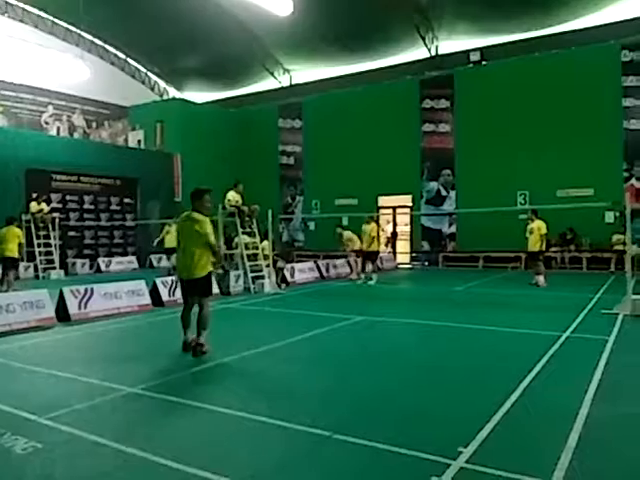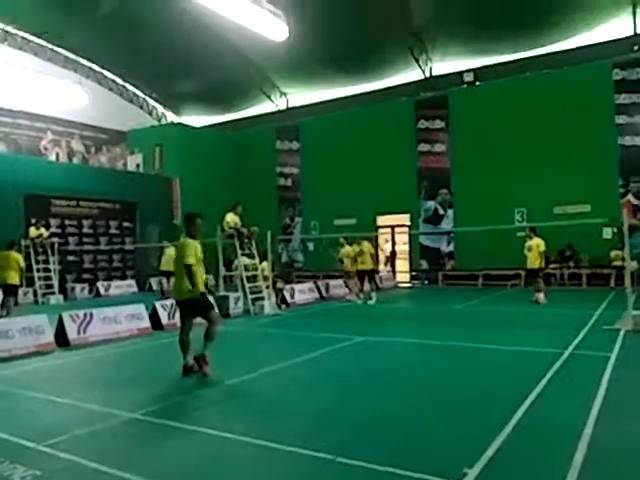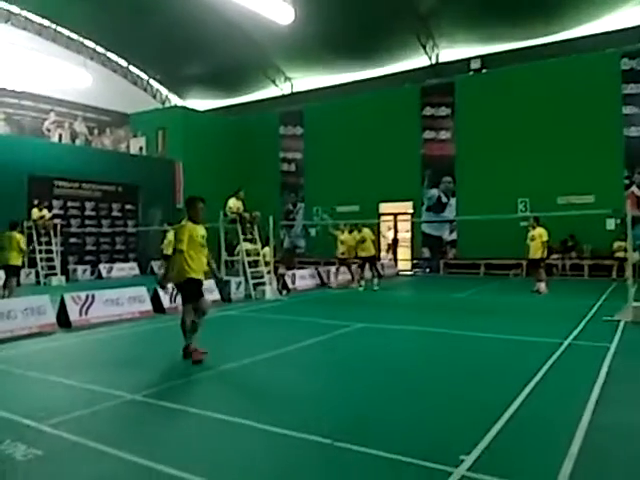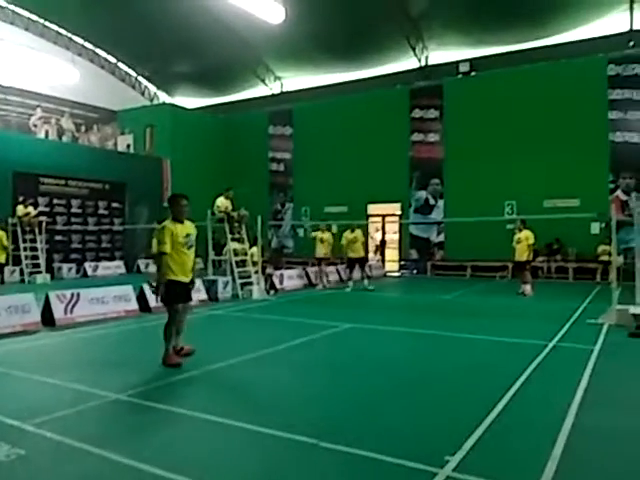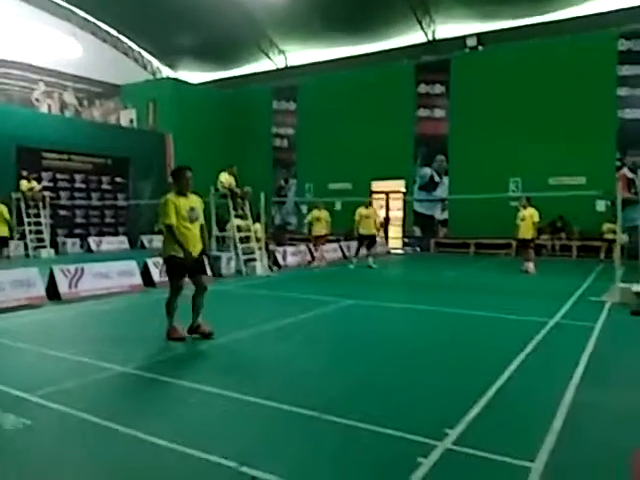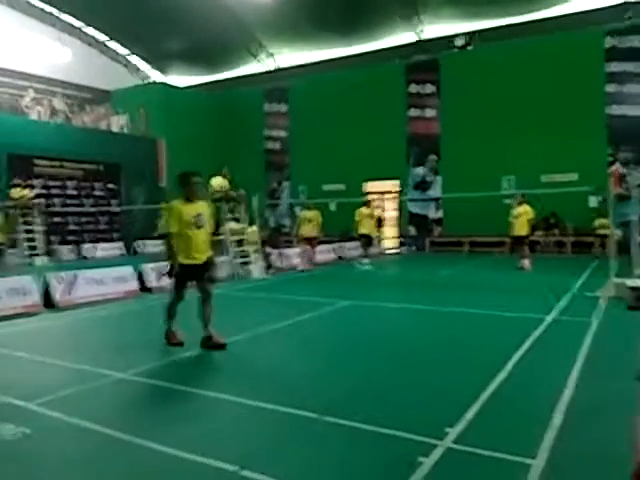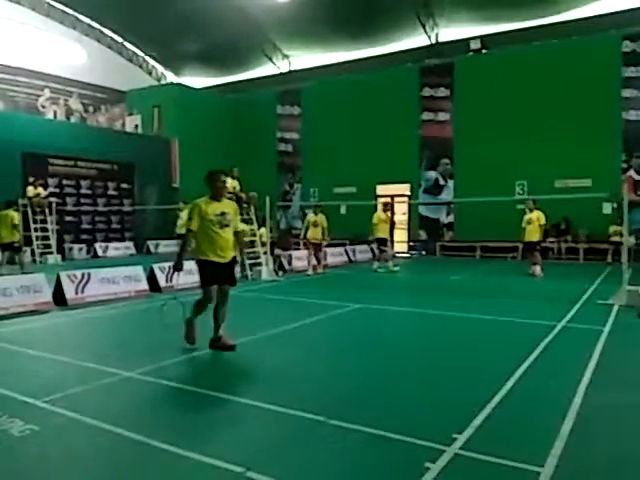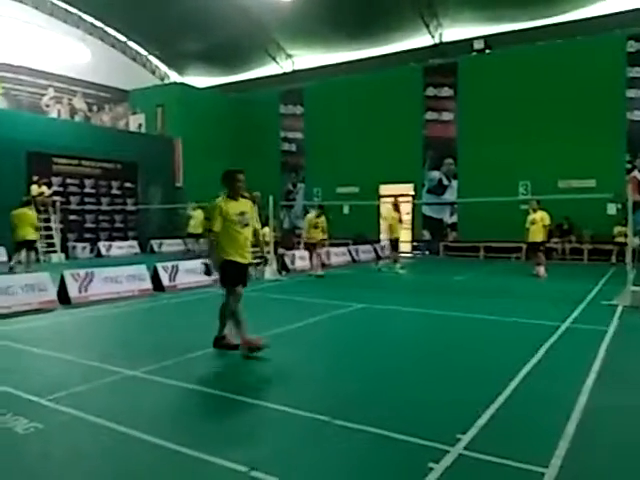
dt=0.3s
person 1, frame 1
left shoulder: (183, 219)
right shoulder: (202, 220)
right elbow: (211, 246)
left hip: (184, 270)
right hip: (200, 271)
left knee: (189, 304)
right knee: (204, 306)
left ankle: (187, 340)
right ankle: (200, 343)
person 1, frame 2
left shoulder: (191, 243)
right shoulder: (188, 244)
right elbow: (189, 267)
left wrist: (206, 286)
right wrist: (195, 289)
left hip: (182, 293)
right hip: (191, 292)
left knee: (186, 327)
right knee: (214, 319)
left ankle: (188, 363)
right ankle: (202, 355)
person 1, frame 3
left shoulder: (201, 228)
right shoulder: (185, 227)
left elbow: (204, 253)
right elbow: (177, 252)
left wrist: (213, 271)
right wrist: (168, 275)
left hip: (196, 275)
right hip: (187, 276)
left knee: (189, 311)
right knee: (202, 310)
left ankle: (189, 346)
right ankle: (189, 347)
person 1, frame 4
left shoulder: (191, 226)
right shoulder: (167, 228)
right elbow: (162, 255)
left wrist: (192, 276)
right wrist: (160, 280)
left hip: (185, 277)
right hip: (171, 278)
left knee: (183, 312)
right knee: (175, 315)
left ankle: (177, 346)
right ankle: (168, 353)
person 1, frame 5
left shoulder: (197, 200)
right shoulder: (169, 201)
right elbow: (170, 228)
left wrist: (205, 250)
right wrist: (185, 250)
left hip: (195, 252)
right hip: (176, 253)
left knee: (202, 286)
right knee: (176, 290)
left ankle: (195, 324)
right ankle: (171, 327)
person 1, frame 6
left shoulder: (205, 207)
right shoulder: (176, 207)
right elbow: (170, 236)
left wrist: (211, 257)
right wrist: (174, 261)
left hip: (202, 259)
right hip: (182, 261)
left knee: (207, 294)
right knee: (178, 296)
left ankle: (208, 336)
right ankle: (170, 330)
person 1, frame 7
left shoulder: (232, 206)
right shoulder: (200, 206)
left elbow: (237, 232)
right elbow: (189, 233)
left wrist: (241, 254)
right wrist: (180, 257)
left hip: (227, 258)
right hip: (207, 258)
left knee: (224, 297)
right knee: (209, 296)
left ankle: (217, 336)
right ankle: (191, 321)
person 1, frame 8
left shoulder: (248, 205)
right shoulder: (221, 205)
left elbow: (255, 230)
right elbow: (213, 234)
right wrist: (211, 261)
left hip: (244, 258)
right hip: (227, 258)
left knee: (231, 298)
right knee: (235, 296)
left ankle: (221, 335)
right ankle: (244, 340)
